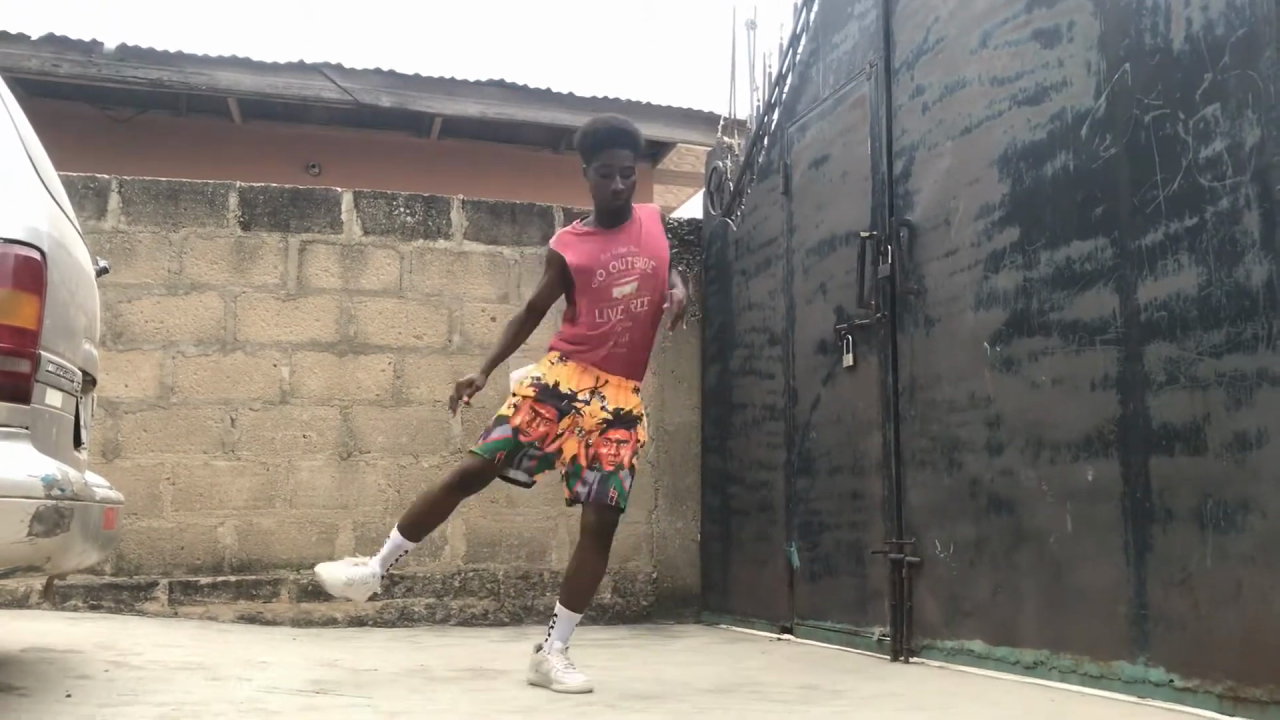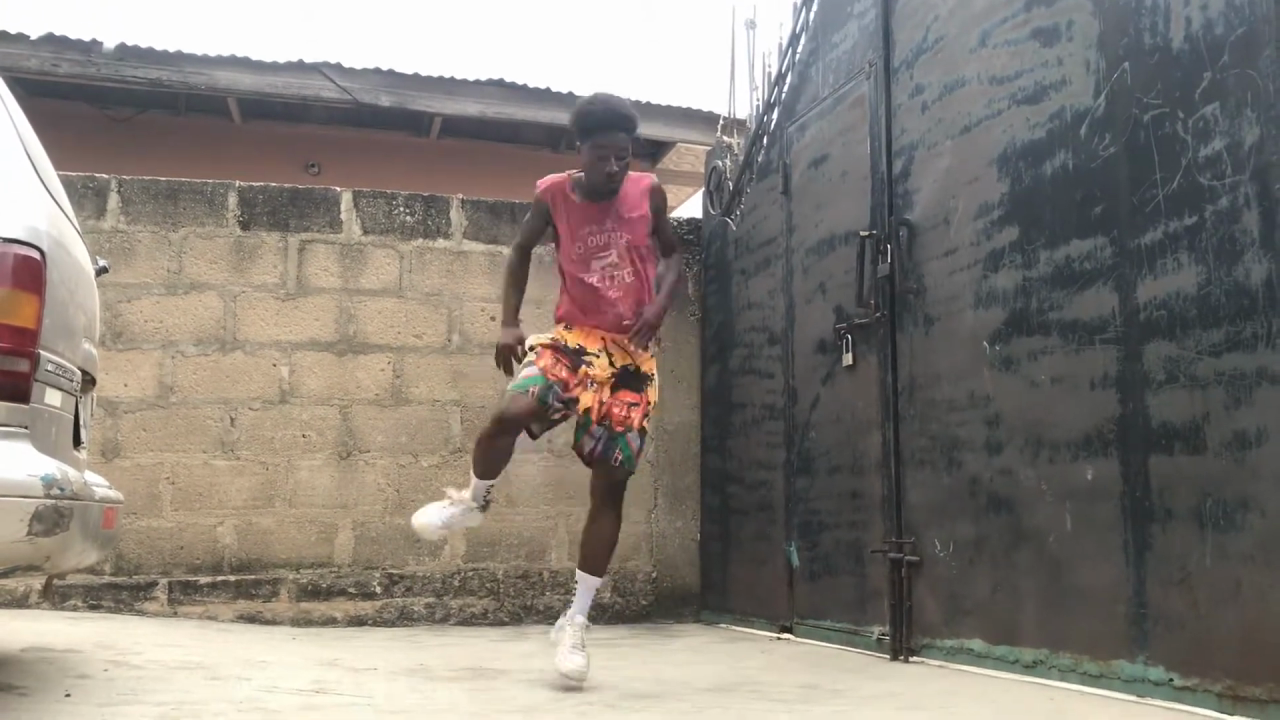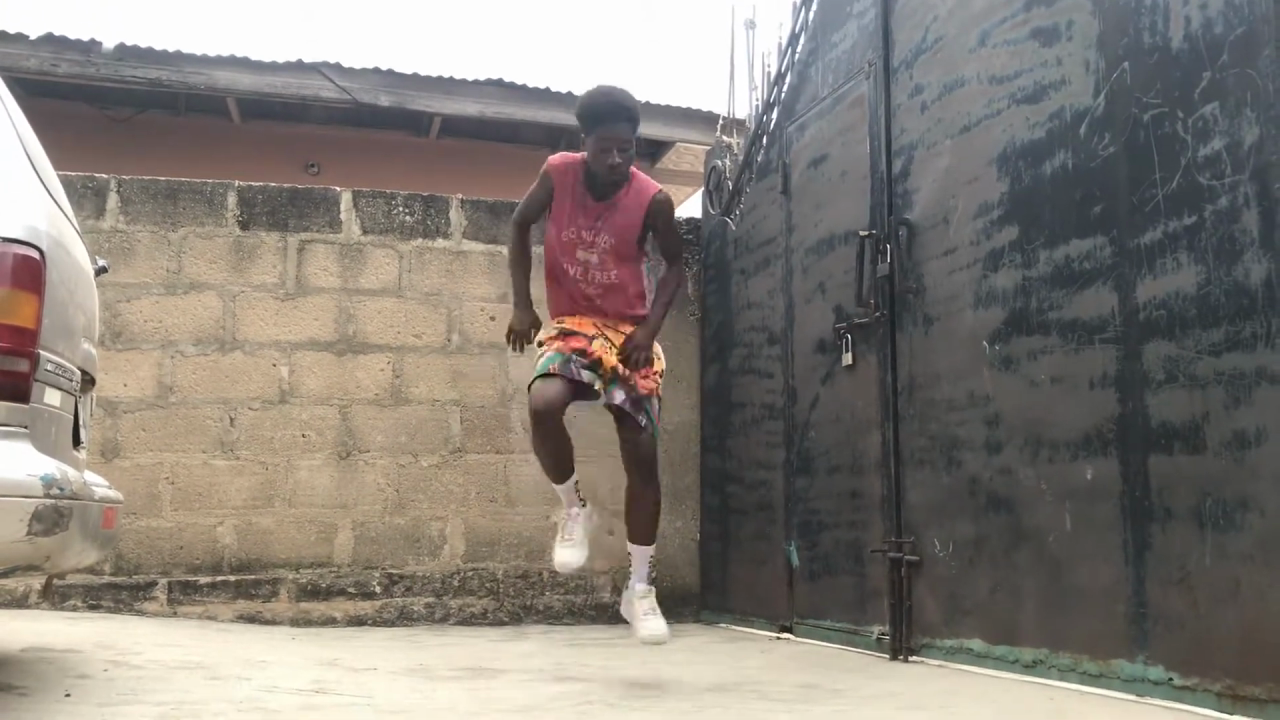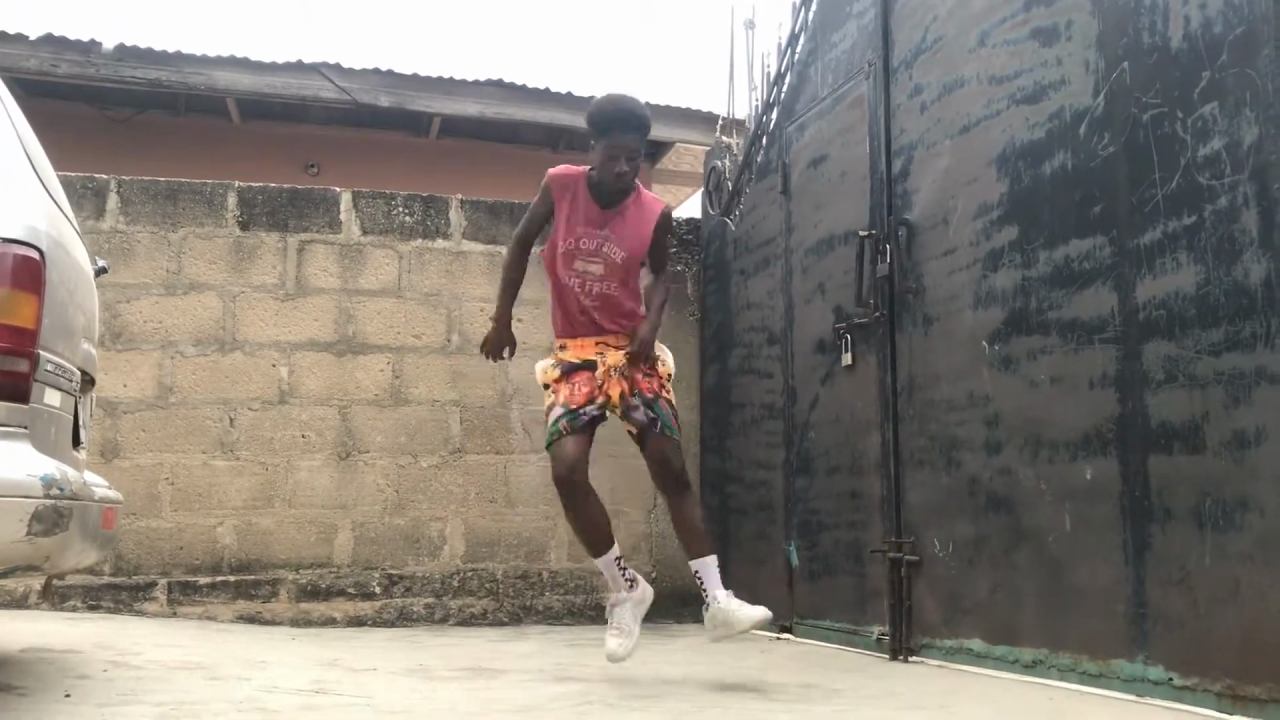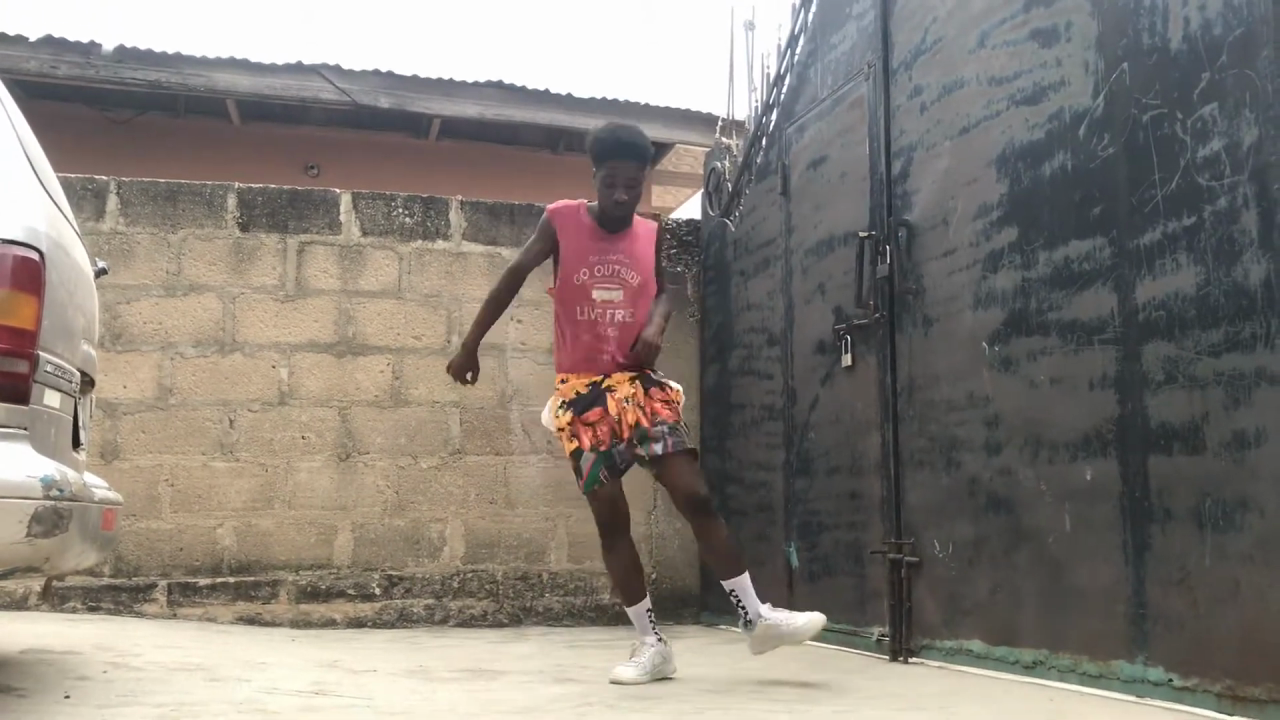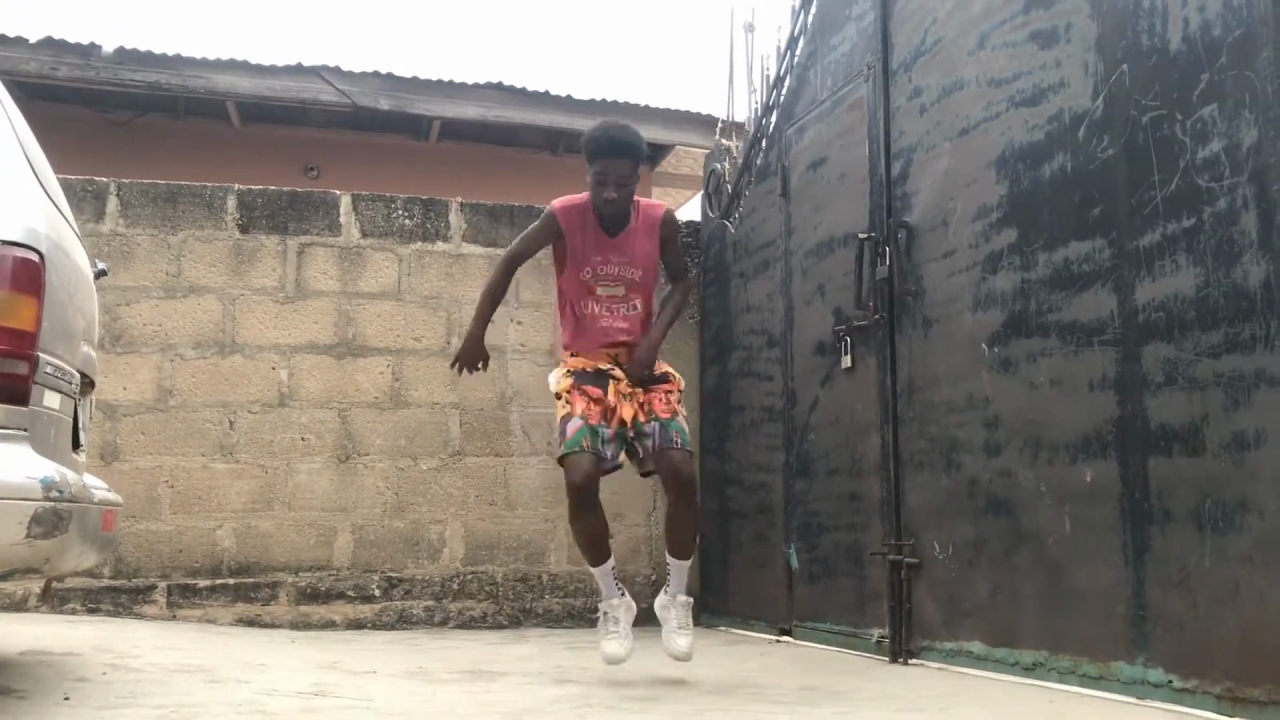
dt=0.1s
person 1, frame 1
left shoulder: (653, 220)
right shoulder: (566, 243)
left elbow: (670, 273)
right elbow: (534, 310)
left wrist: (680, 294)
right wrist: (483, 370)
left hip: (619, 397)
right hip: (560, 380)
left knee: (603, 519)
right knee: (467, 475)
left ankle: (554, 649)
right ankle: (375, 568)
person 1, frame 2
left shoulder: (649, 191)
right shoulder: (553, 194)
left elbow: (670, 254)
right elbow: (520, 253)
left wrist: (658, 307)
right wrist: (509, 323)
left hip: (630, 356)
right hip: (572, 341)
left knee: (611, 487)
right knee: (510, 410)
left ankle: (575, 622)
right ankle: (474, 500)
person 1, frame 3
left shoulder: (649, 196)
right shoulder: (558, 172)
left elbow: (673, 261)
right elbow: (521, 228)
left wrist: (650, 327)
right wrist: (521, 306)
left hip: (630, 337)
right hip: (568, 329)
left knee: (642, 459)
right knee: (545, 405)
left ankle: (639, 588)
right ankle: (572, 506)
person 1, frame 4
left shoulder: (655, 213)
right shoulder: (560, 185)
right elbow: (522, 243)
left wrist: (649, 327)
right wrist: (501, 319)
left hip: (635, 352)
right hip: (576, 355)
left knee: (672, 472)
right knee: (567, 470)
left ankle: (717, 602)
right ankle: (623, 589)
person 1, frame 5
left shoulder: (648, 231)
right shoulder: (560, 220)
right elbow: (513, 276)
left wrist: (653, 330)
right wrist: (470, 343)
left hip: (637, 378)
right hip: (581, 389)
left knee: (695, 496)
right knee: (611, 517)
left ankle: (756, 617)
right ankle: (650, 642)
person 1, frame 6
left shoulder: (660, 220)
right shoulder: (565, 214)
left elbow: (681, 282)
right elbow: (510, 261)
left wrist: (654, 339)
right wrist: (475, 333)
left hip: (643, 370)
right hip: (586, 372)
left knee: (682, 473)
right knee: (579, 477)
left ankle: (675, 596)
right ankle: (612, 600)
